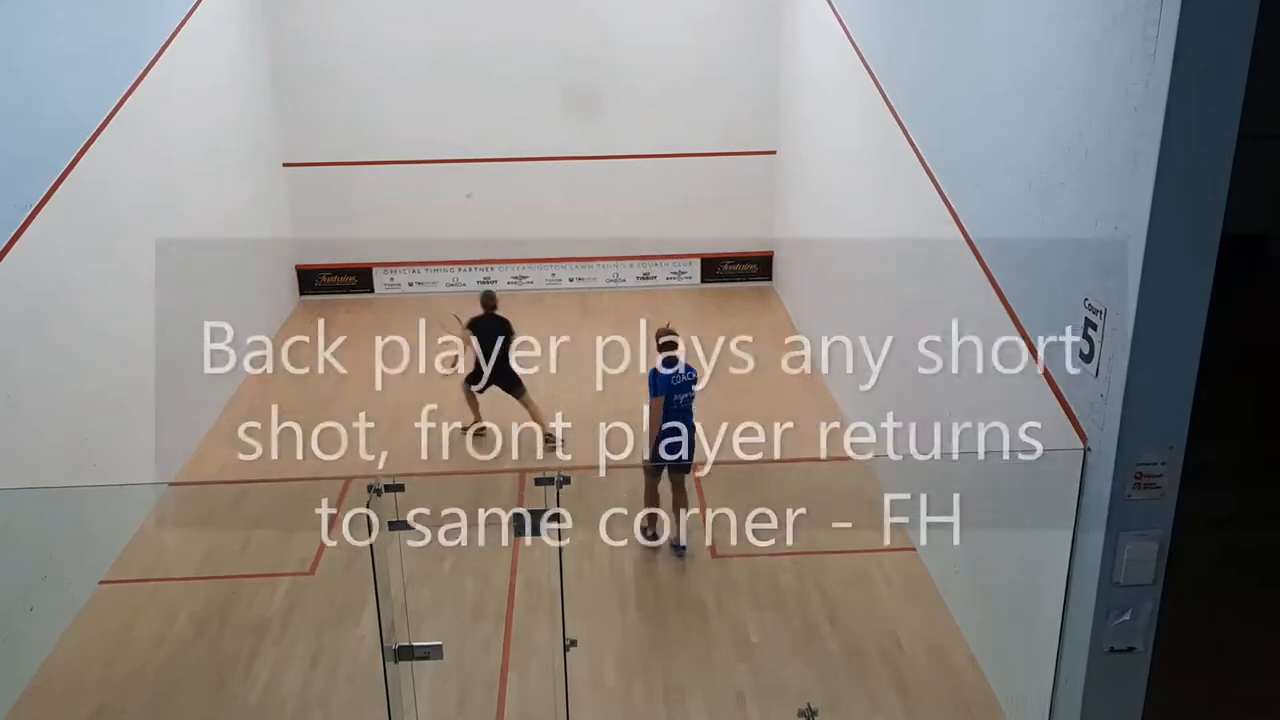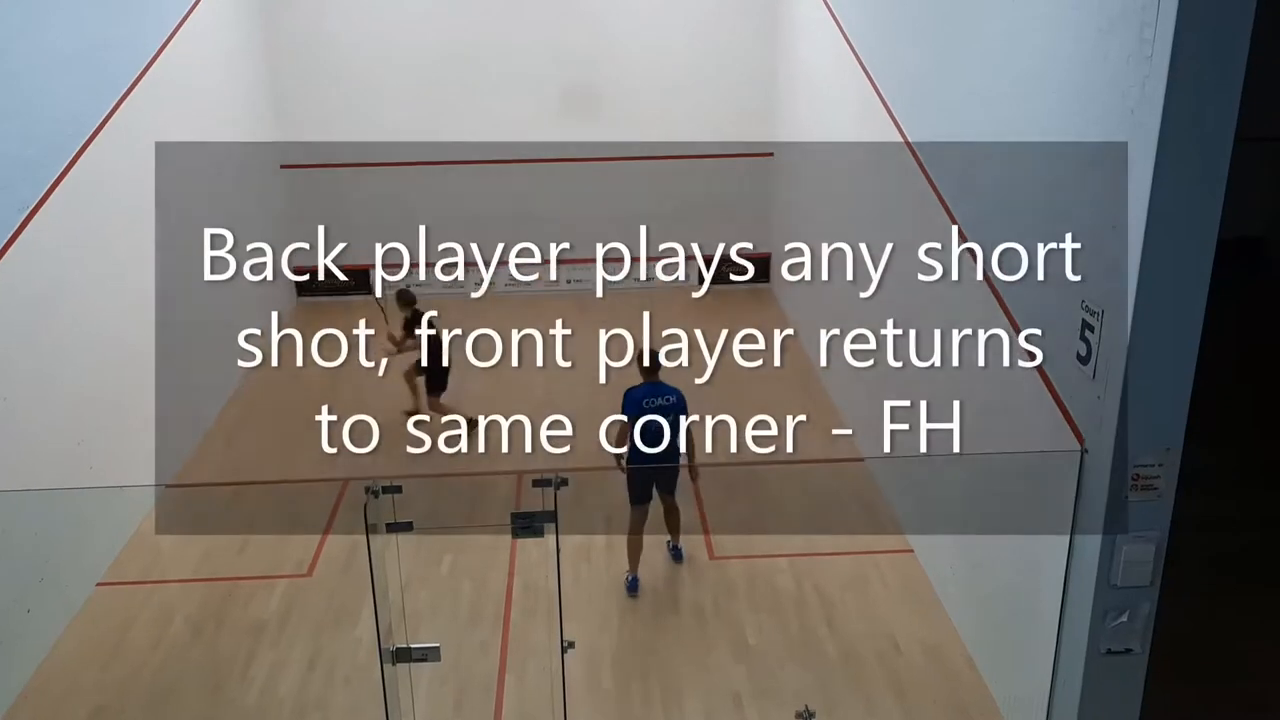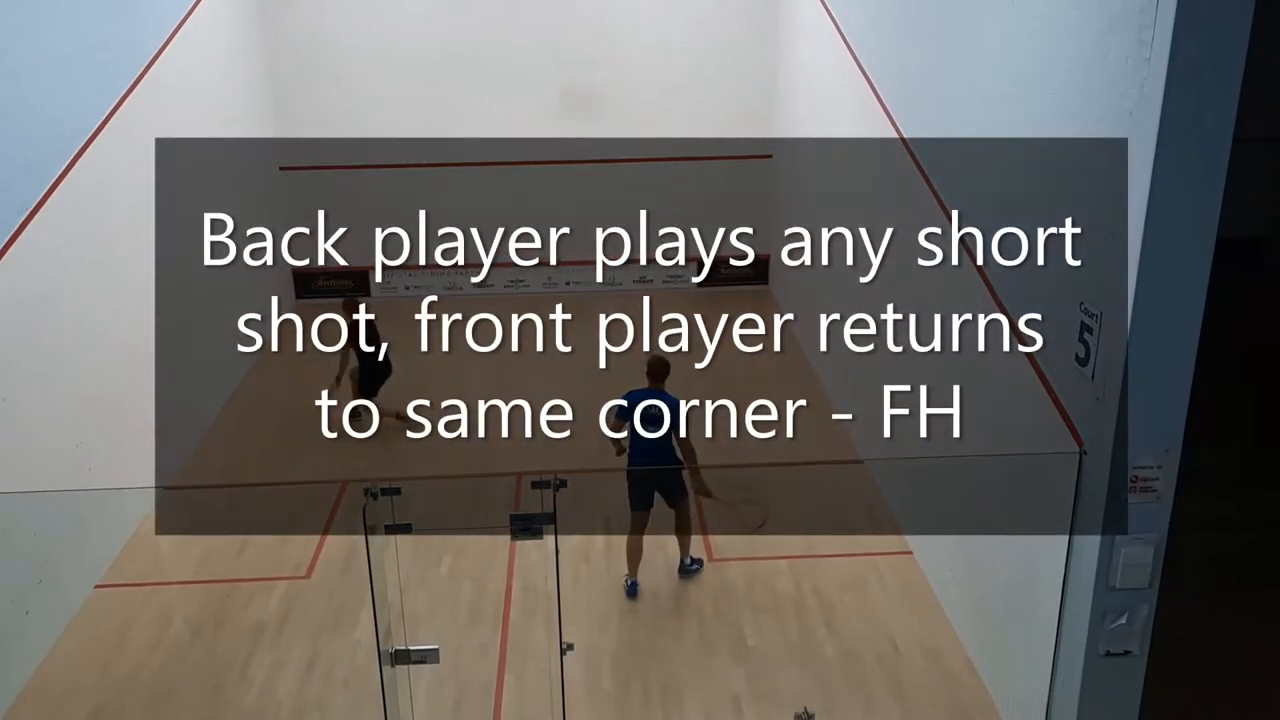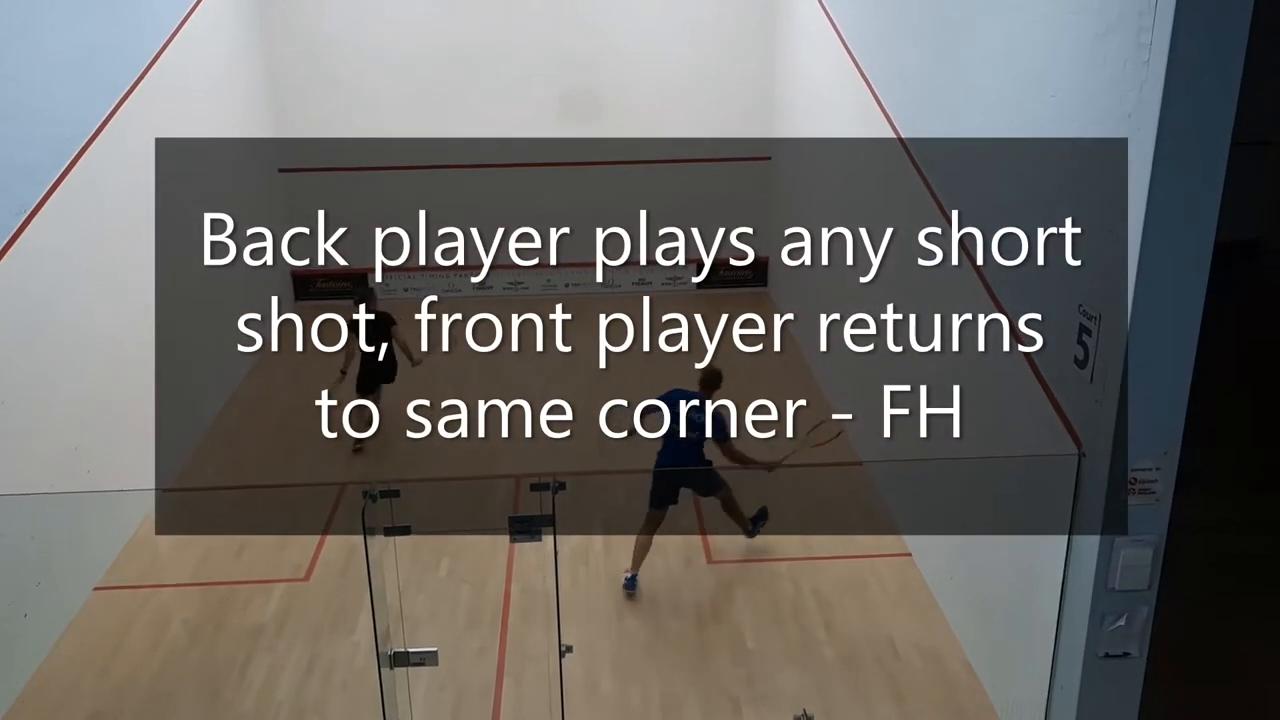
dt=0.4s
person 1, frame 1
left shoulder: (658, 373)
right shoulder: (691, 372)
left elbow: (656, 412)
left wrist: (649, 447)
left hip: (662, 437)
right hip: (685, 436)
left knee: (651, 482)
right knee: (679, 486)
left ankle: (651, 532)
right ankle: (679, 540)
person 1, frame 2
left shoulder: (633, 395)
right shoulder: (676, 395)
left elbow: (623, 433)
right elbow: (685, 432)
left wrist: (618, 459)
right wrist: (692, 463)
left hip: (640, 463)
right hip: (668, 460)
left knee: (637, 519)
right knee: (669, 502)
left ankle: (632, 577)
right ankle: (675, 547)
person 1, frame 3
left shoulder: (632, 399)
right shoulder: (675, 406)
left elbow: (614, 429)
right elbow: (685, 447)
left wrist: (619, 447)
right wrist: (699, 481)
left hip: (638, 468)
right hip: (667, 467)
left knee: (637, 526)
right knee: (682, 509)
left ankle: (632, 581)
right ankle: (686, 561)
person 1, frame 4
left shoulder: (676, 396)
right shoulder: (714, 417)
left elbow: (646, 411)
right elbow: (731, 455)
right wrist: (761, 465)
left hip: (664, 466)
right hip: (694, 468)
left knee: (651, 523)
right knee: (725, 494)
left ankle: (631, 577)
right ankle: (748, 527)
